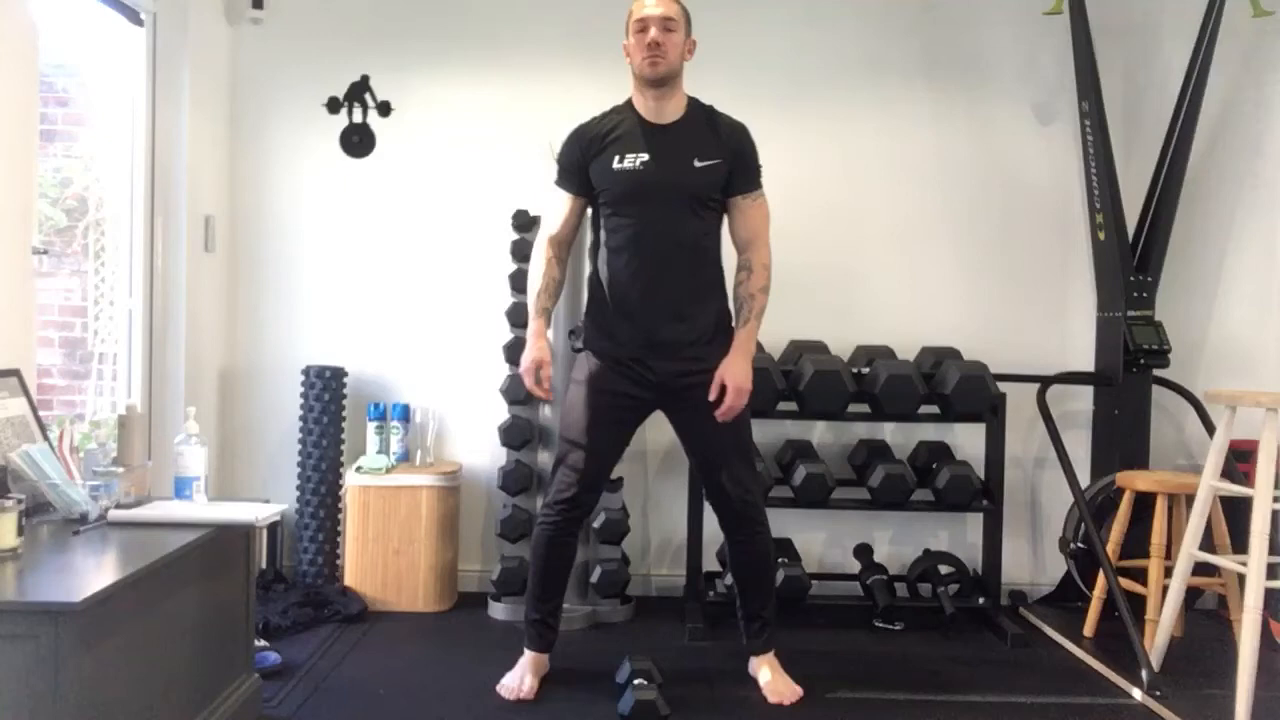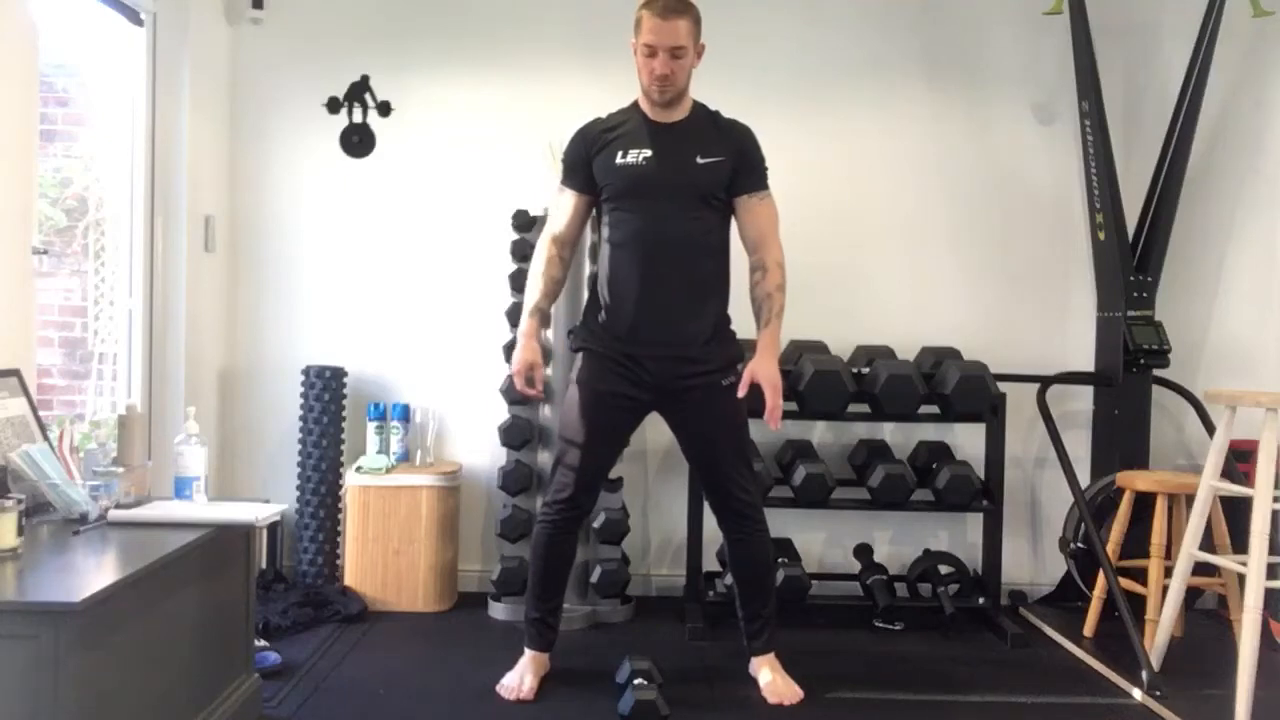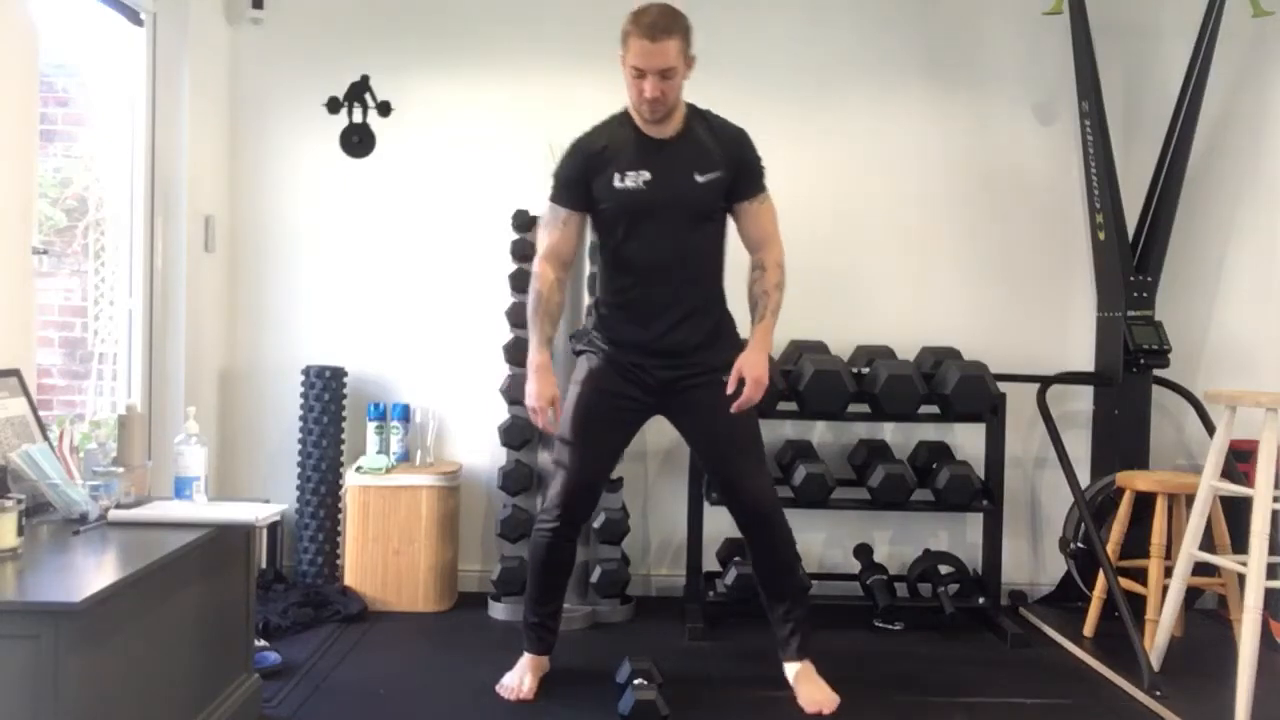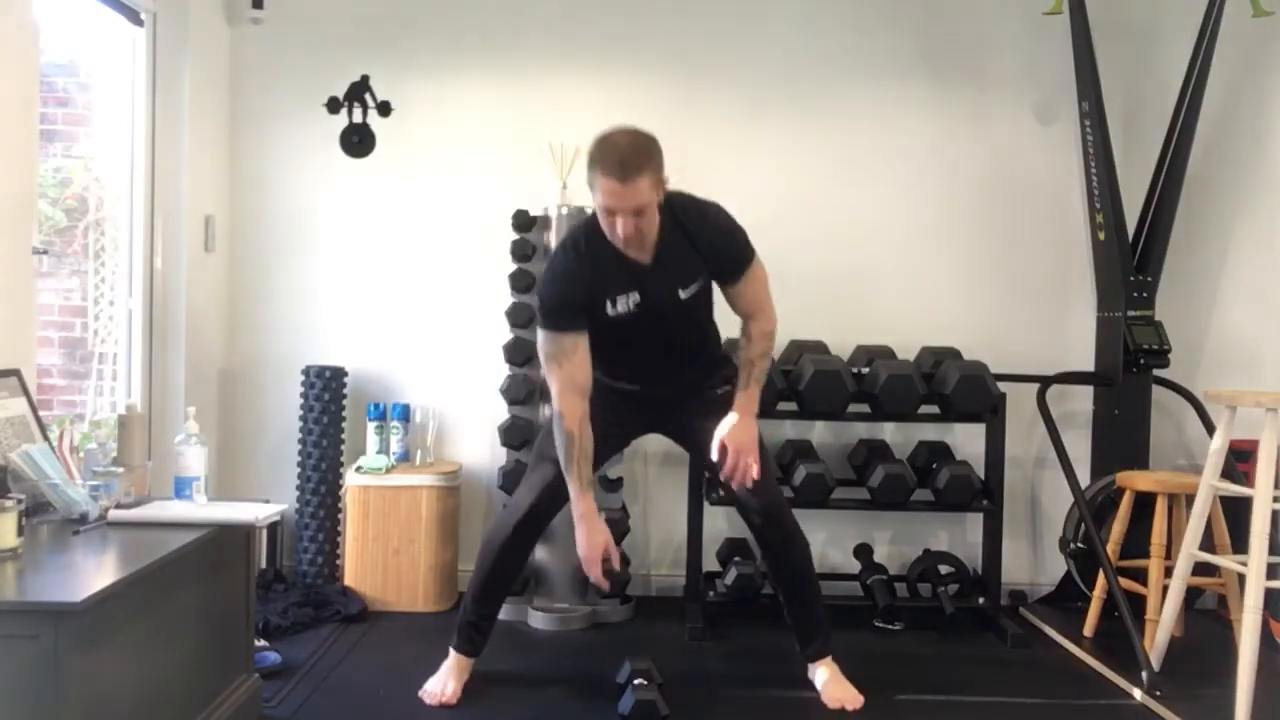
dt=0.7s
person 1, frame 1
left shoulder: (726, 139)
right shoulder: (592, 140)
left elbow: (755, 256)
right elbow: (555, 241)
left wrist: (741, 350)
right wrist: (537, 328)
left hip: (704, 360)
right hip: (611, 357)
left knee: (741, 506)
right knee: (564, 504)
left ankle: (761, 653)
right ankle: (536, 651)
person 1, frame 2
left shoulder: (731, 142)
right shoulder: (597, 139)
left elbow: (764, 253)
right elbow: (557, 241)
left wrist: (767, 348)
right wrist: (529, 330)
left hip: (705, 362)
right hip: (608, 357)
left knee: (739, 508)
right knee: (564, 503)
left ankle: (762, 654)
right ankle: (536, 650)
person 1, frame 3
left shoulder: (727, 147)
right shoulder: (591, 153)
left elbow: (764, 253)
right elbow: (551, 264)
left wrist: (759, 345)
right wrist: (538, 363)
left hip: (706, 362)
right hip: (611, 359)
left knee: (756, 503)
right knee: (565, 506)
left ankle: (797, 657)
right ankle: (536, 651)
person 1, frame 4
left shoulder: (708, 227)
right shoulder: (570, 267)
left elbow: (759, 319)
right elbow: (570, 397)
left wrist: (744, 414)
right wrist: (585, 514)
left hip: (702, 386)
right hip: (612, 391)
left knee: (768, 510)
right knee: (525, 510)
left ankle: (820, 660)
right ankle: (461, 654)
